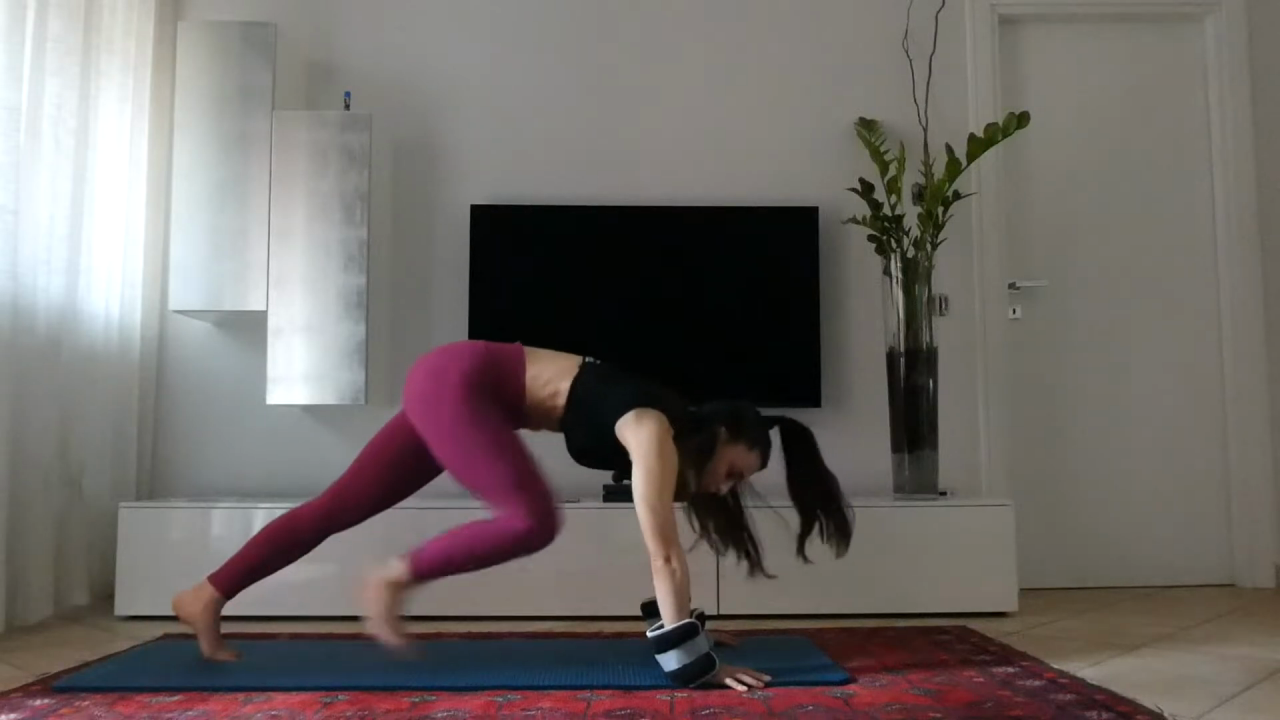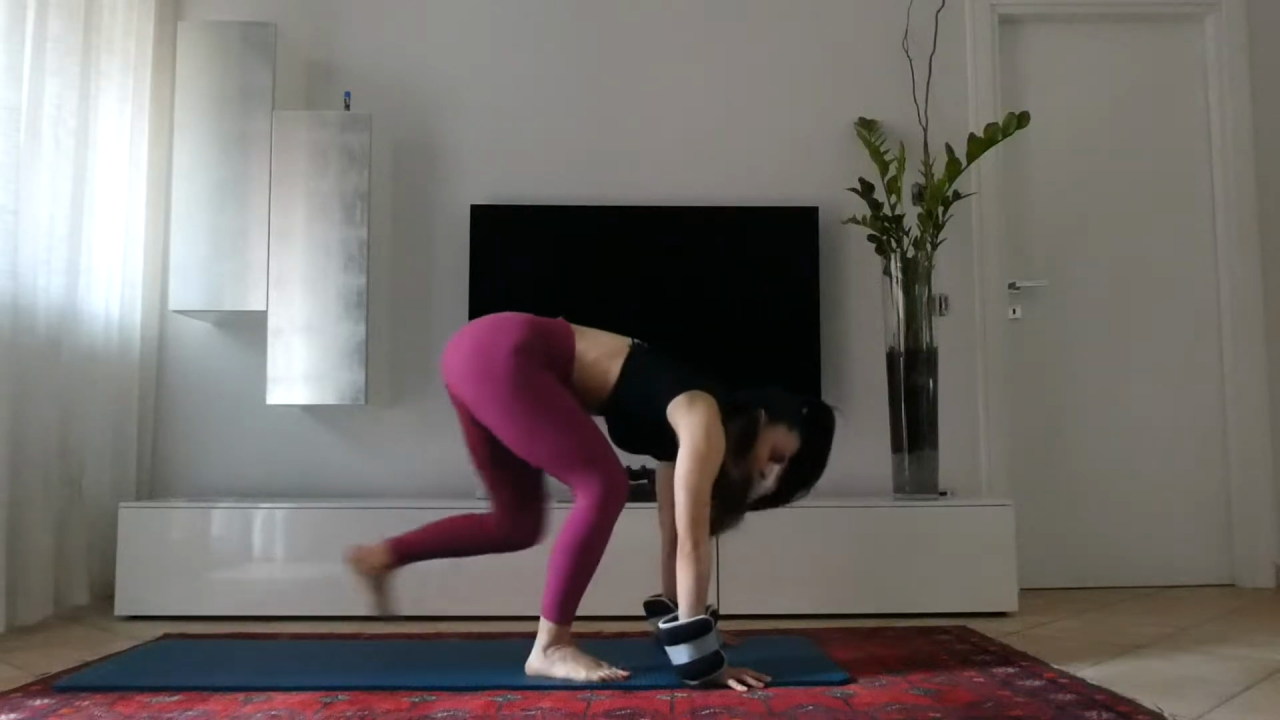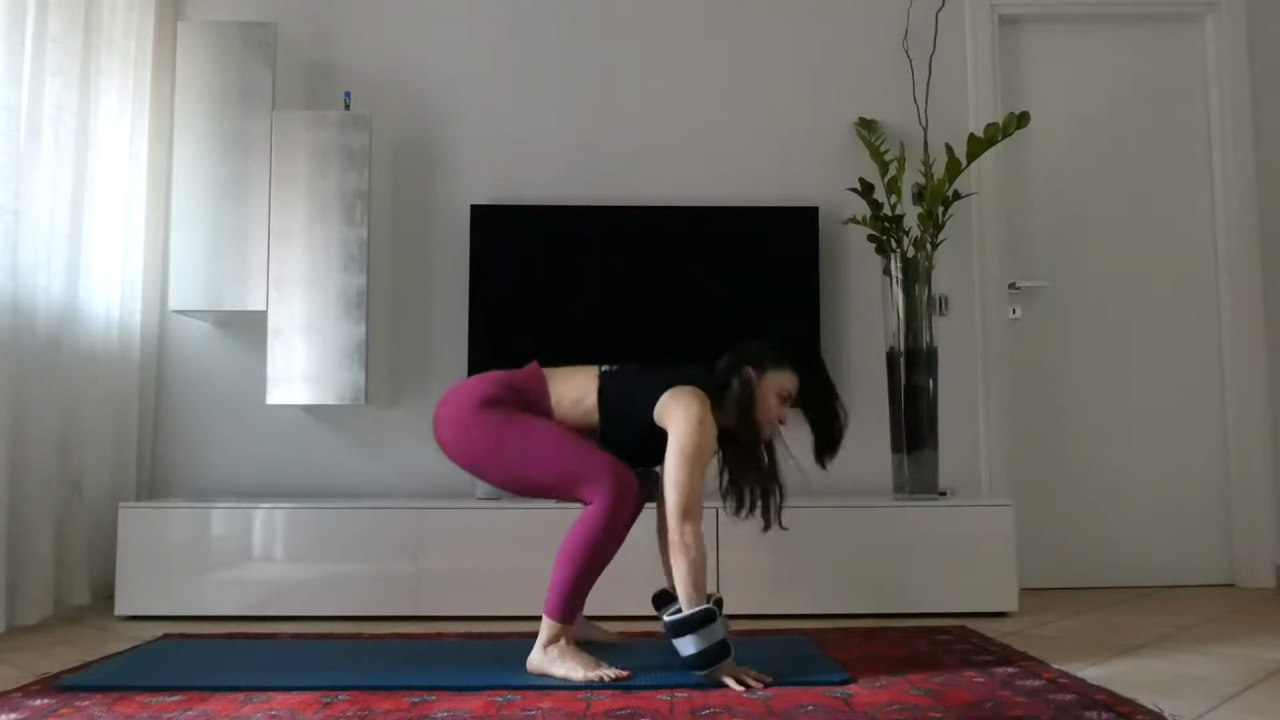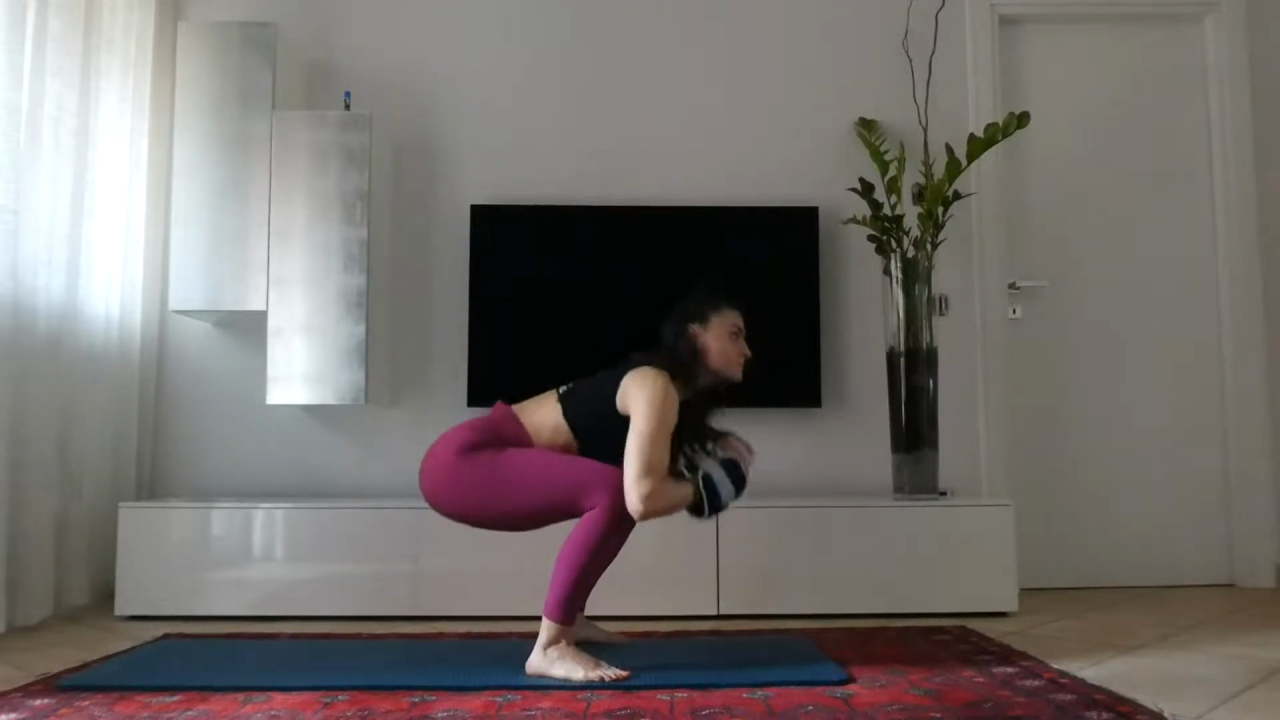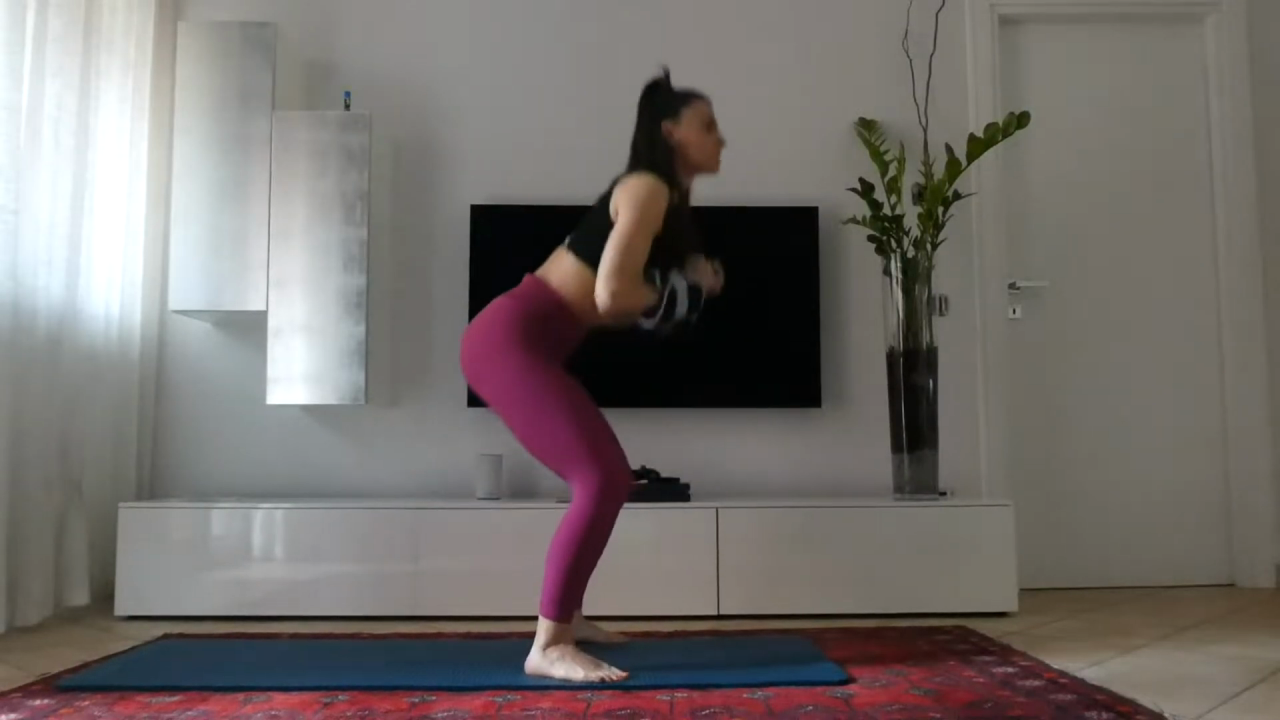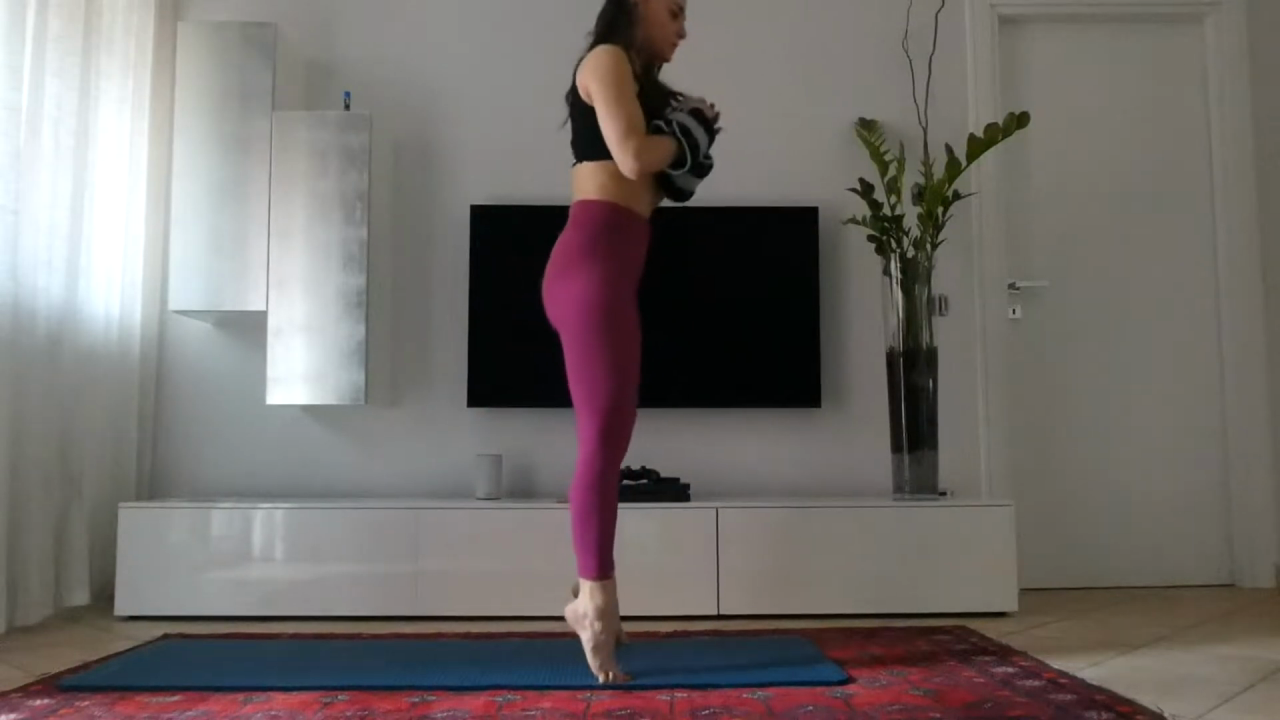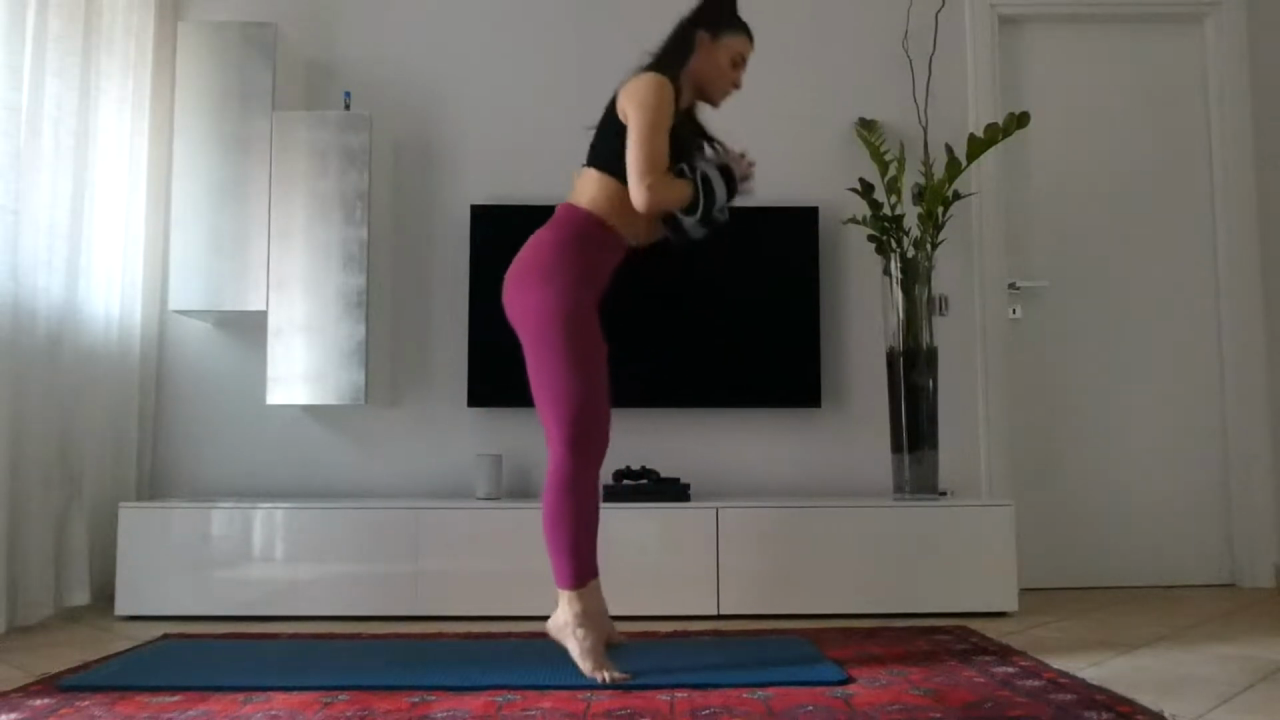
dt=0.4s
person 1, frame 1
left shoulder: (677, 441)
right shoulder: (657, 436)
left elbow: (668, 557)
right elbow: (663, 557)
left wrist: (689, 641)
right wrist: (694, 659)
left hip: (459, 382)
right hip: (452, 377)
left knee: (341, 506)
right knee: (532, 520)
left ankle: (205, 598)
right ankle: (393, 578)
person 1, frame 2
left shoulder: (678, 424)
right shoulder: (706, 422)
left elbow: (675, 539)
right elbow: (690, 545)
left wrist: (678, 631)
right wrist: (699, 656)
left hip: (489, 354)
right hip: (497, 355)
left knee: (519, 525)
right knee: (600, 487)
left ankle: (382, 557)
right ankle: (549, 647)
person 1, frame 3
left shoulder: (711, 415)
right shoulder: (695, 410)
left elbow: (675, 525)
right elbow: (682, 532)
left wrist: (684, 608)
right wrist: (706, 649)
left hip: (504, 408)
right hip: (474, 412)
left knee: (626, 487)
right knee: (613, 490)
left ankle: (566, 617)
right ankle: (550, 647)
person 1, frame 4
left shoulder: (676, 389)
right shoulder: (656, 387)
left elbow: (647, 481)
right elbow: (643, 498)
left wrist: (712, 452)
right wrist: (709, 484)
left hip: (483, 456)
right hip: (460, 463)
left knee: (616, 495)
right knee: (612, 495)
left ankle: (565, 617)
right ankle: (549, 647)
person 1, frame 5
left shoulder: (662, 197)
right shoulder: (647, 189)
left elbow: (615, 304)
right elbow: (609, 297)
left wrist: (686, 285)
right wrist: (677, 290)
left hip: (522, 341)
right hip: (509, 339)
left knee: (604, 479)
right knee: (605, 479)
left ankle: (565, 615)
right ankle: (549, 646)
person 1, frame 6
left shoulder: (629, 75)
right shoulder: (606, 58)
left elbow: (645, 180)
right elbow: (634, 158)
left wrist: (684, 131)
right wrist: (686, 136)
left hip: (605, 268)
right hip: (593, 265)
left knee: (607, 440)
right knee: (603, 439)
left ankle: (592, 596)
right ankle: (595, 602)
person 1, frame 7
left shoulder: (673, 109)
right shoulder: (654, 87)
left elbow: (642, 221)
right elbow: (646, 194)
left wrist: (711, 183)
right wrist: (711, 186)
left hip: (567, 280)
right hip: (553, 274)
left knee: (586, 445)
right knee: (575, 442)
left ankle: (582, 601)
right ankle: (574, 611)
